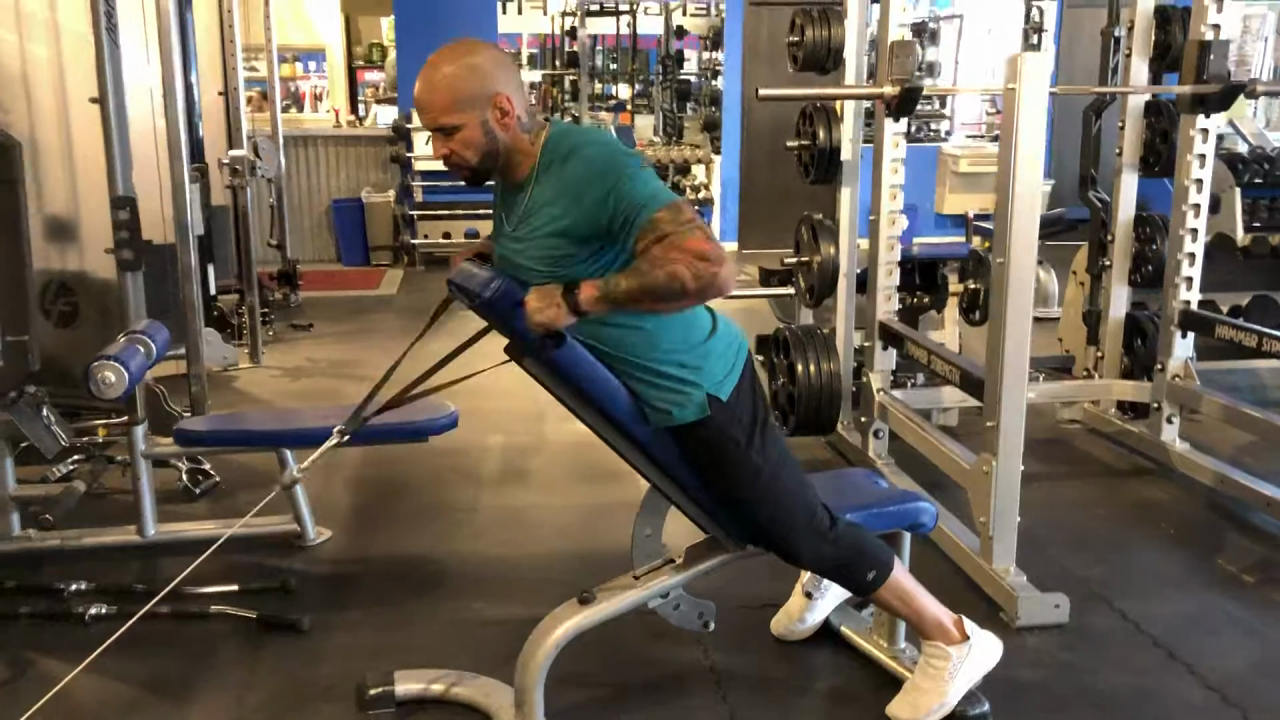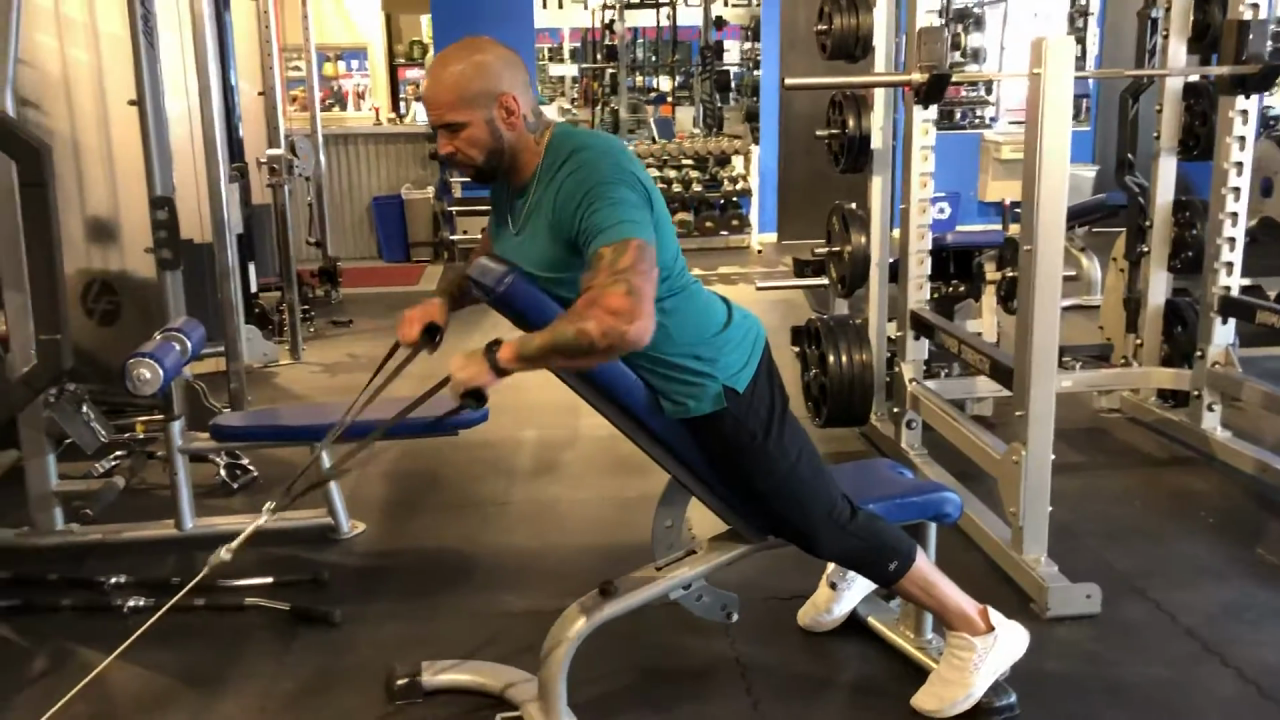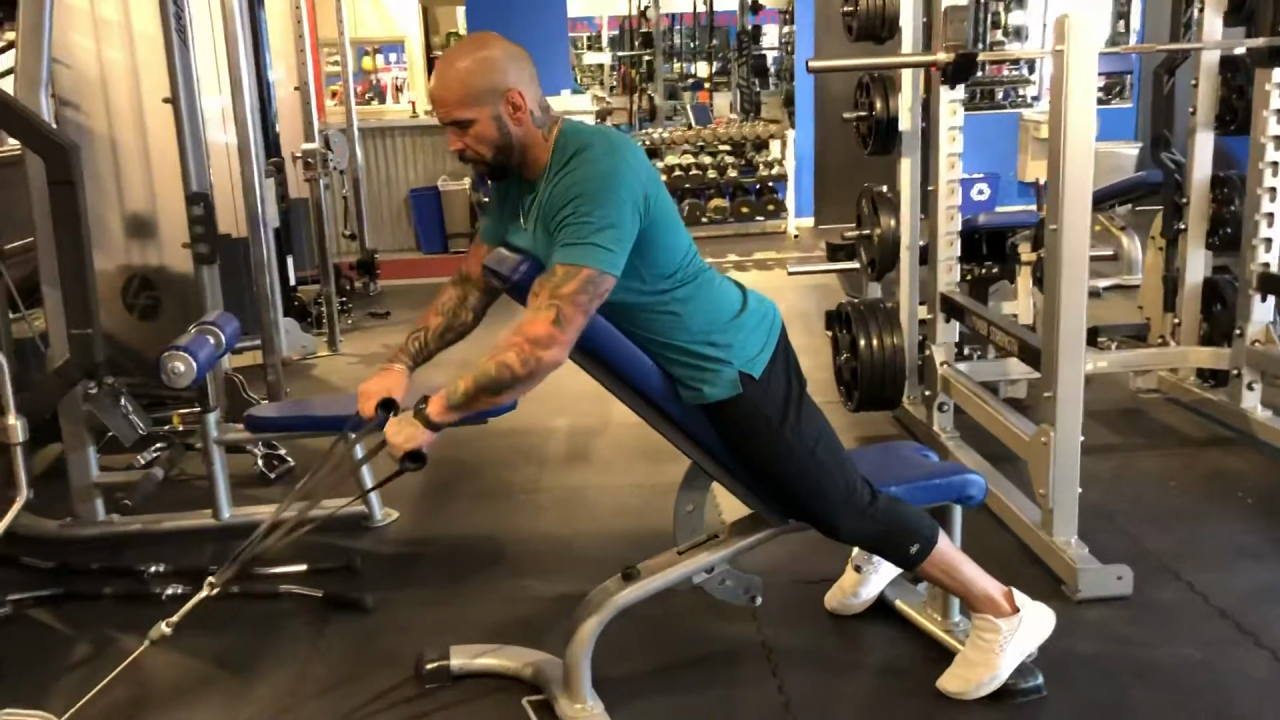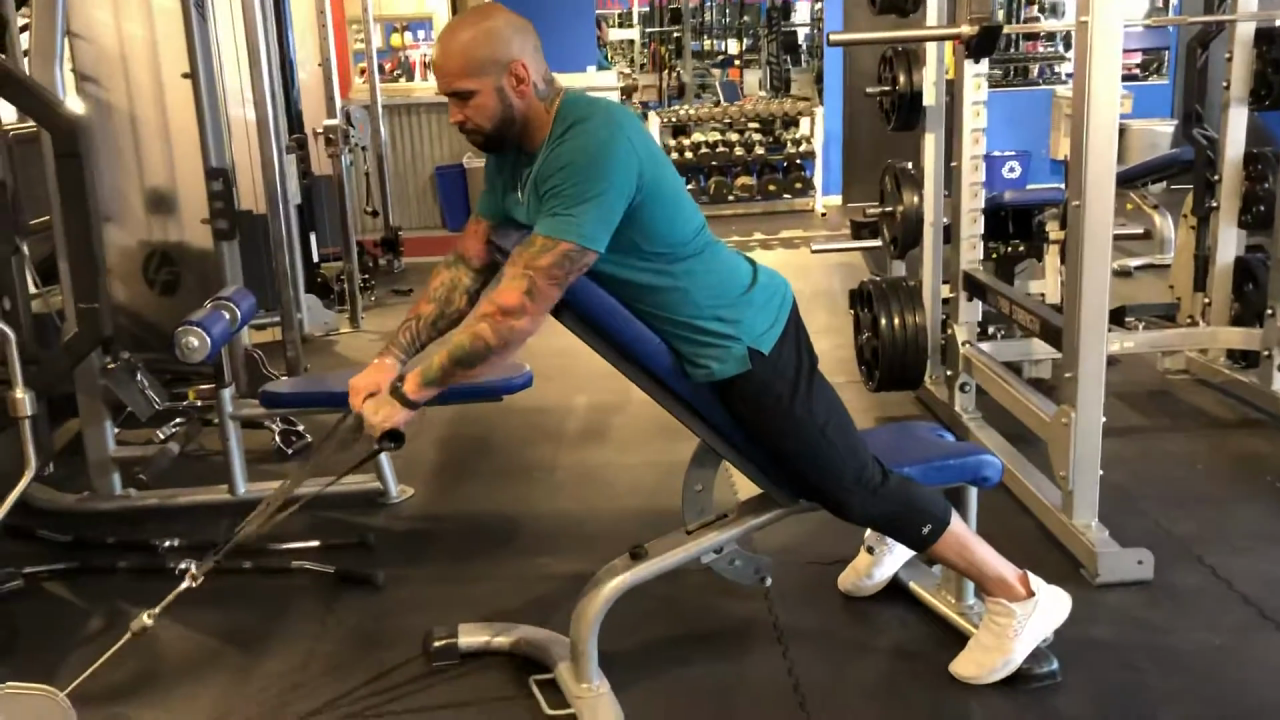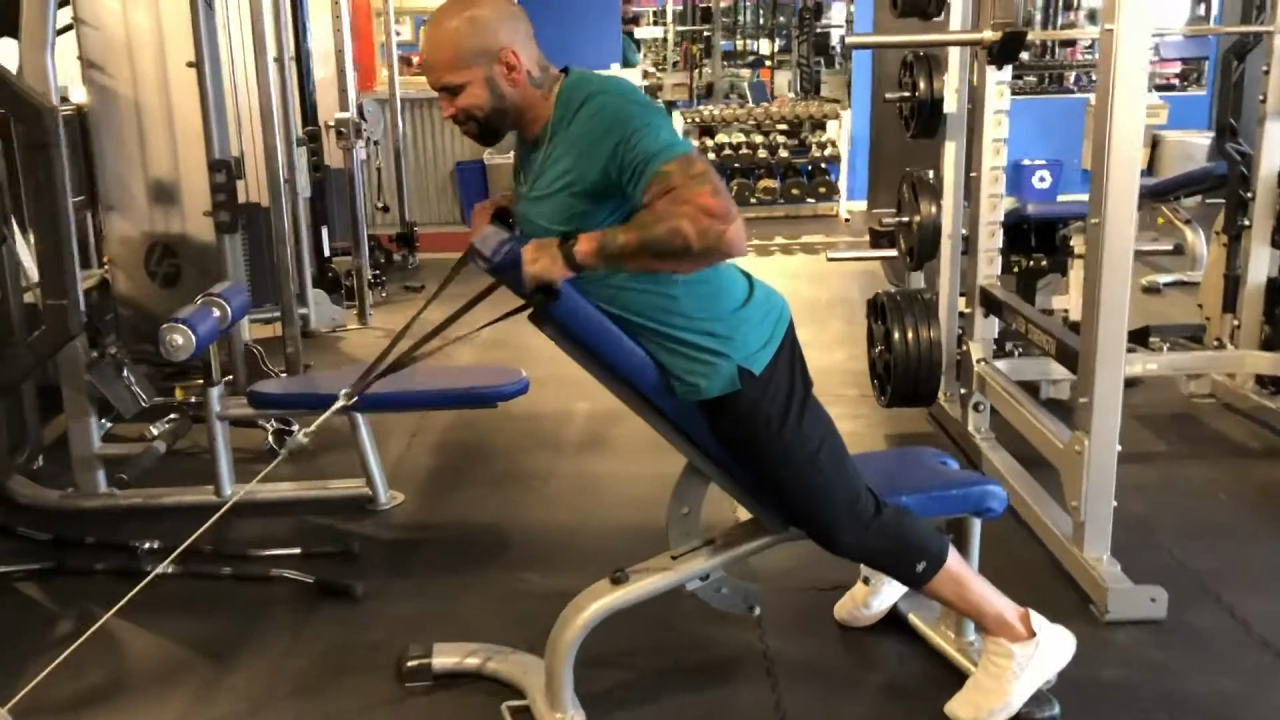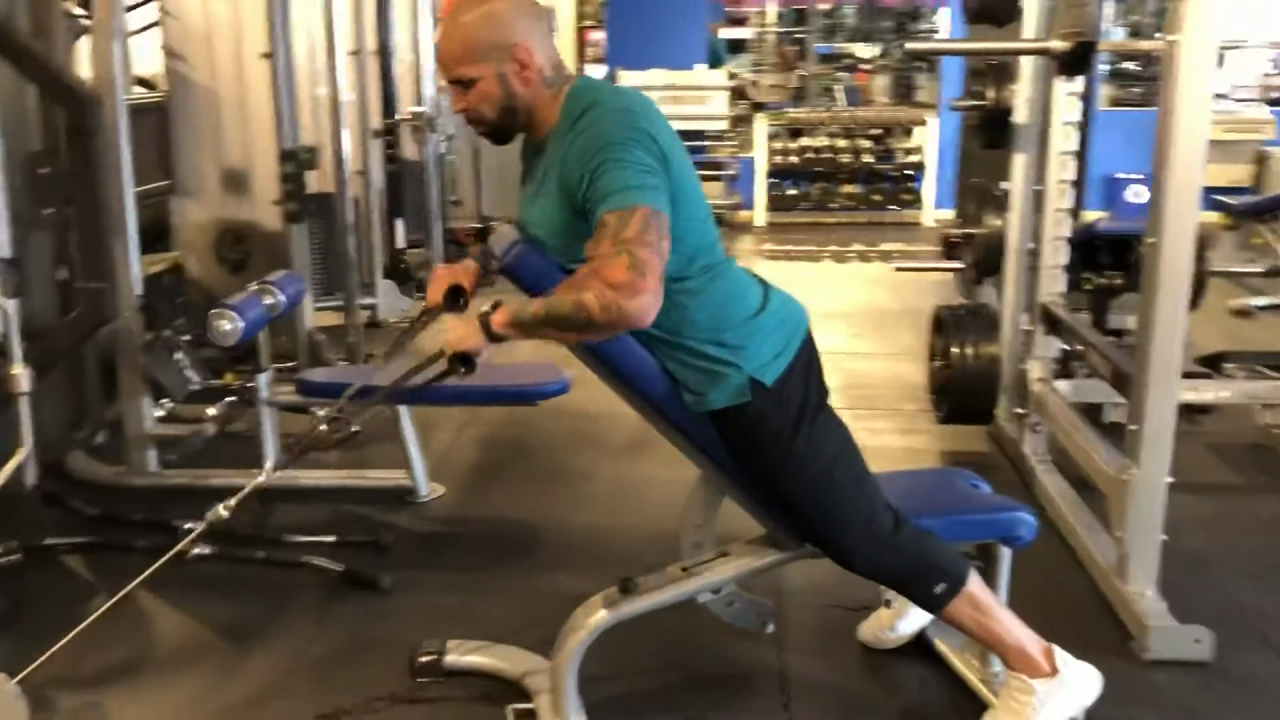
dt=0.5s
person 1, frame 1
left shoulder: (592, 164)
right shoulder: (512, 172)
left elbow: (709, 270)
left wrist: (576, 300)
right wrist: (485, 257)
left hip: (693, 387)
right hip: (646, 387)
left knee: (796, 526)
left ankle: (954, 639)
right ankle: (823, 579)
person 1, frame 2
left shoulder: (592, 172)
right shoulder: (512, 177)
left elbow: (624, 323)
right elbow: (495, 254)
left wrist: (498, 358)
right wrist: (444, 301)
left hip: (710, 377)
right hip: (672, 379)
left knee: (817, 515)
left ankle: (981, 629)
right ankle: (849, 568)
person 1, frame 3
left shoulder: (598, 174)
right shoulder: (514, 176)
left elbow: (545, 341)
right elbow: (472, 285)
left wrist: (433, 417)
right wrist: (401, 363)
left hip: (731, 363)
right hip: (689, 363)
left knee: (839, 501)
right knee: (805, 488)
left ankle: (1006, 613)
right ankle: (875, 555)
person 1, frame 4
left shoulder: (593, 145)
right shoulder: (511, 150)
left elbow: (516, 309)
right elbow: (469, 266)
left wrist: (410, 392)
right wrist: (393, 356)
left hip: (740, 338)
right hip: (697, 339)
left knee: (848, 480)
right knee: (818, 468)
left ankle: (1019, 596)
right ankle: (888, 535)
person 1, frame 5
left shoulder: (608, 112)
right shoulder: (535, 133)
left elbow: (719, 229)
left wrist: (574, 252)
right wrist: (507, 213)
left hip: (729, 355)
right hip: (694, 353)
left knee: (841, 513)
left ankle: (1023, 635)
right ankle: (887, 569)
person 1, frame 6
left shoulder: (608, 130)
right shoulder: (549, 134)
left elbow: (628, 297)
right elbow: (553, 239)
left wrist: (493, 322)
right wrist: (481, 269)
left hip: (742, 366)
right hip: (720, 359)
left knee: (858, 532)
right ankle: (914, 587)
